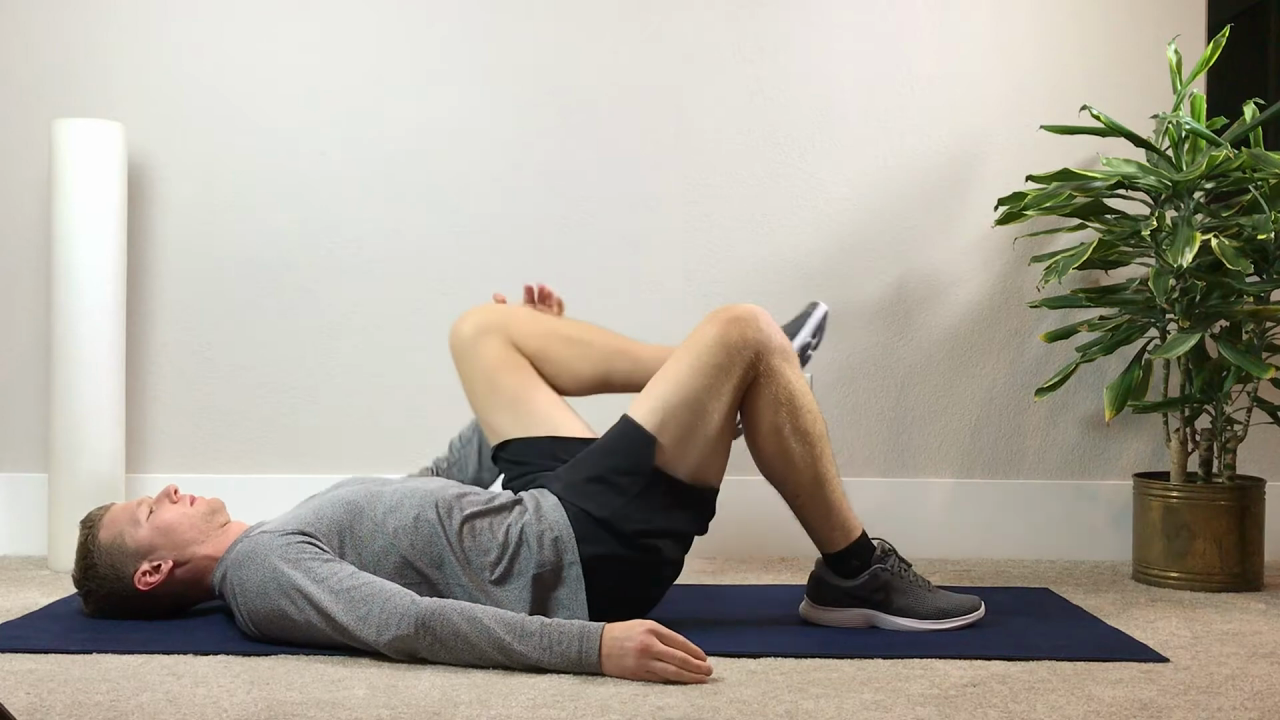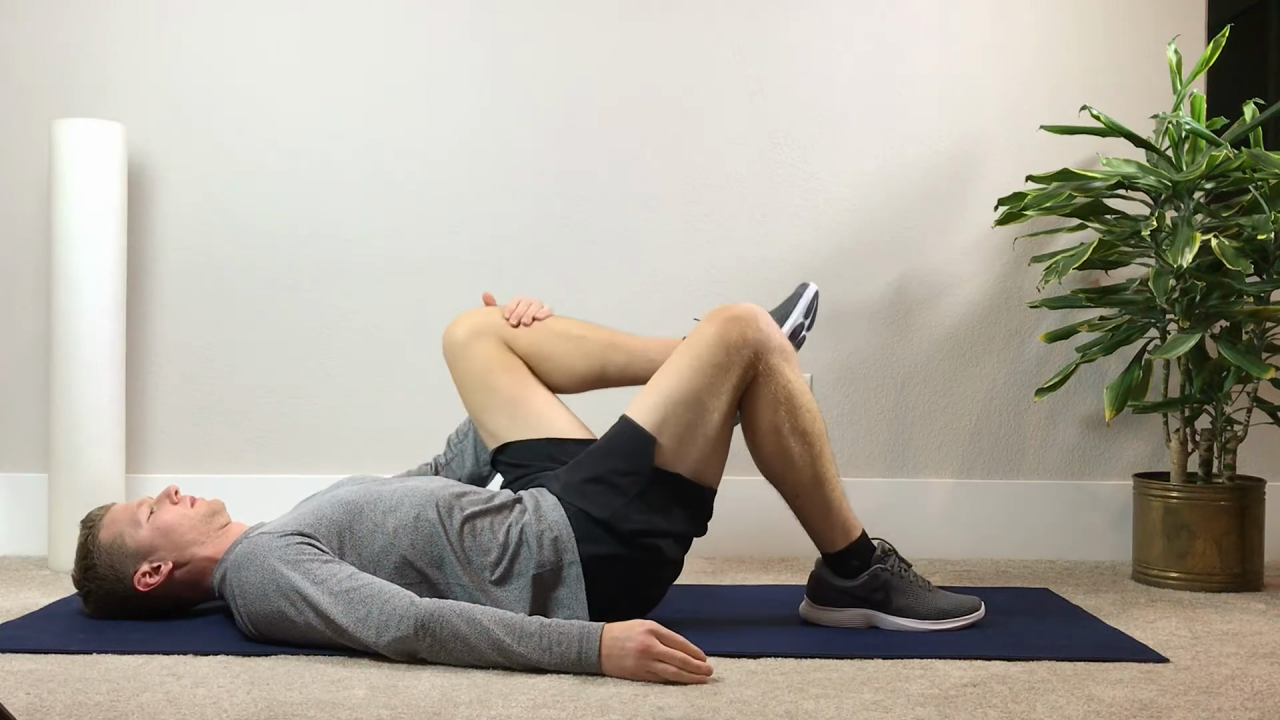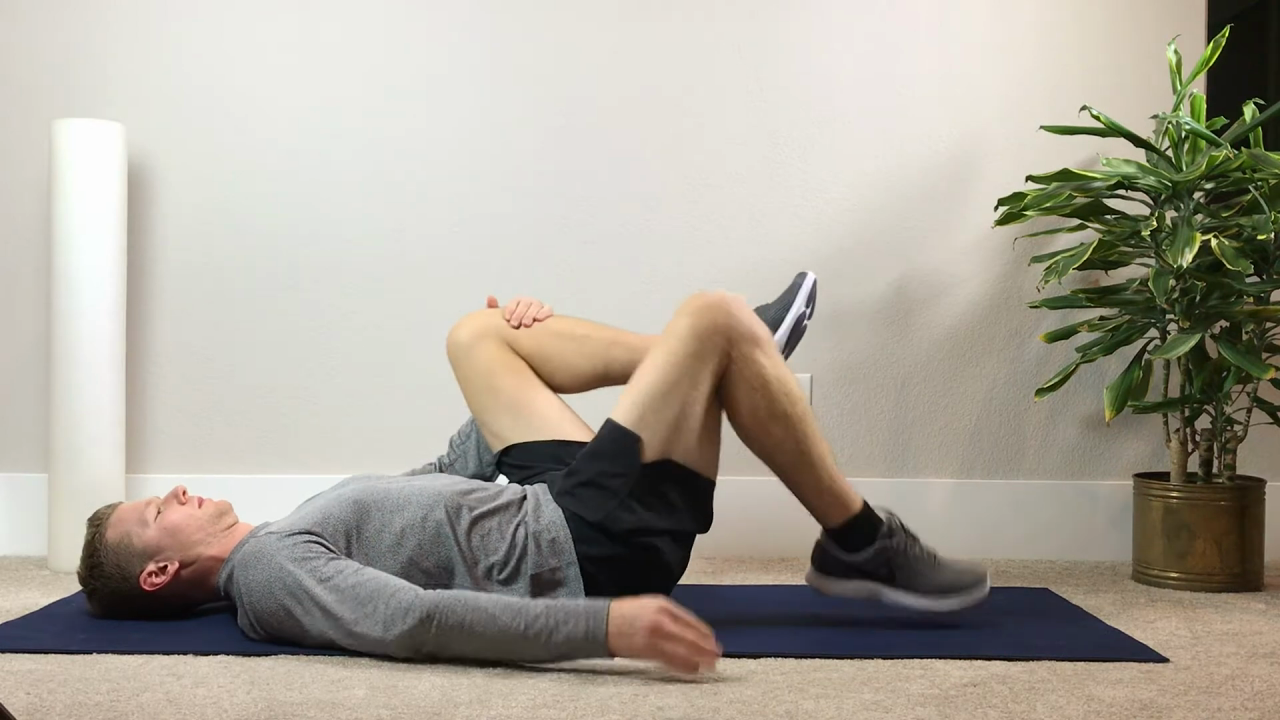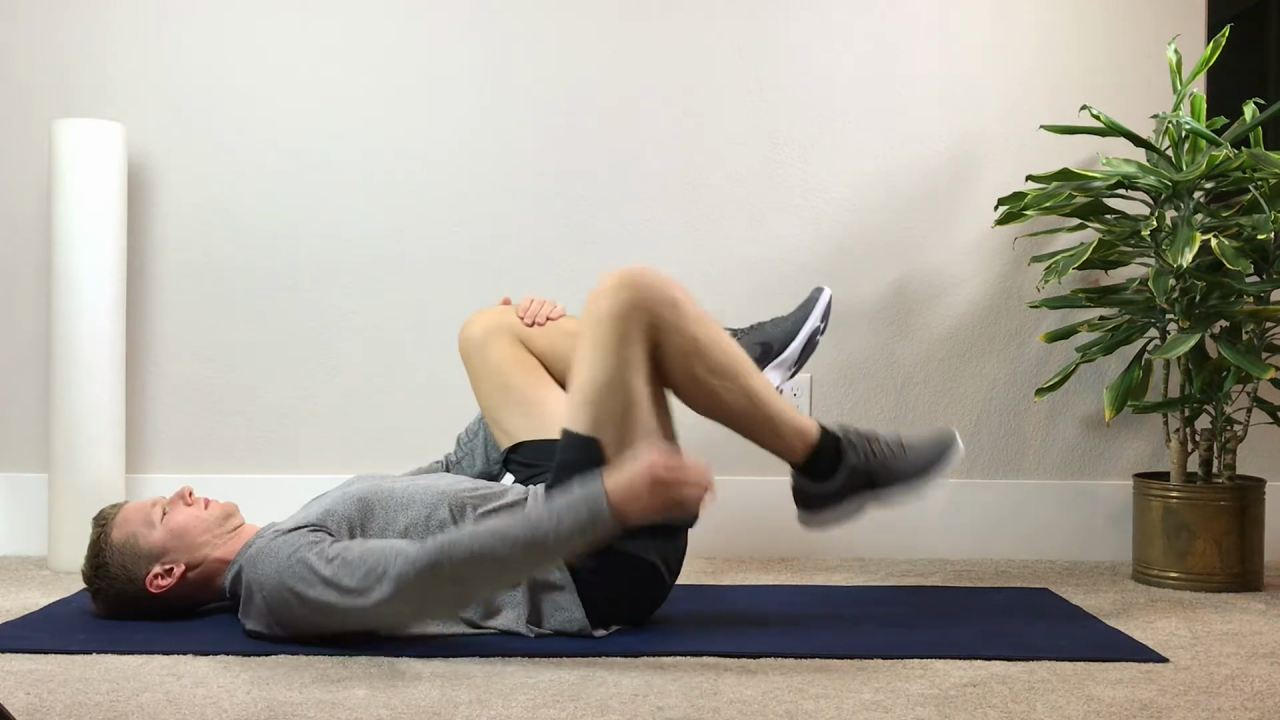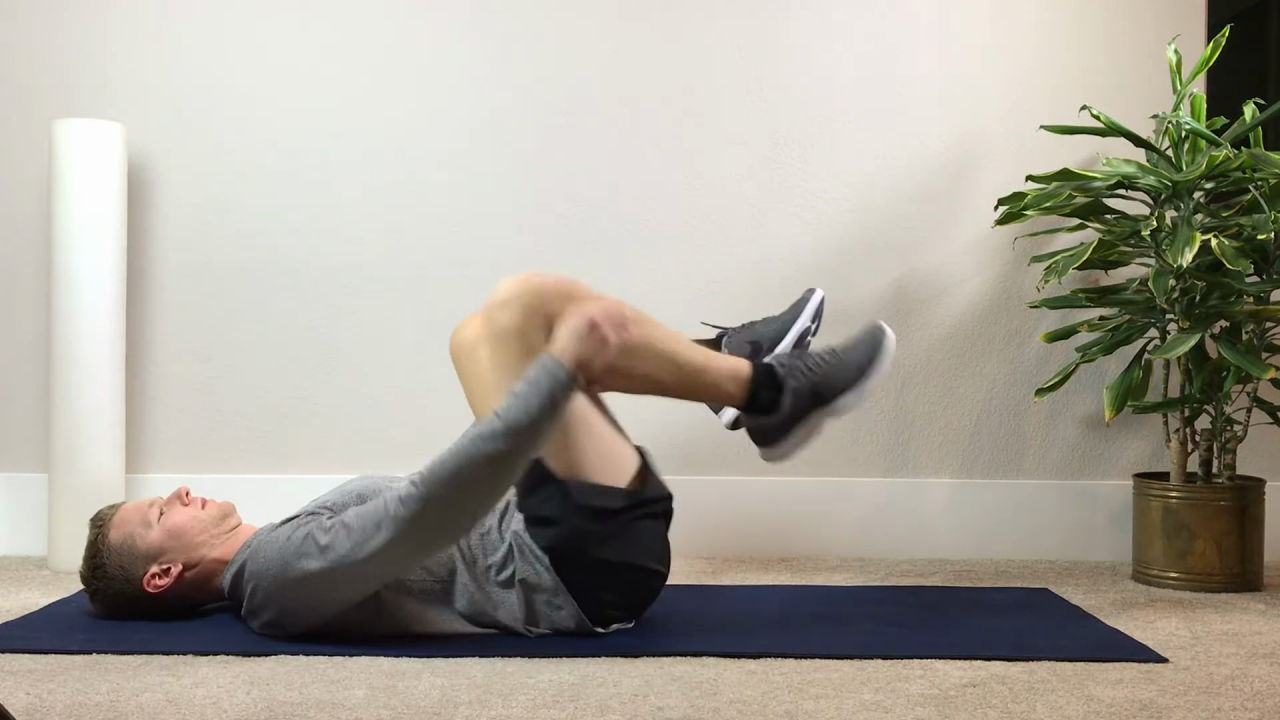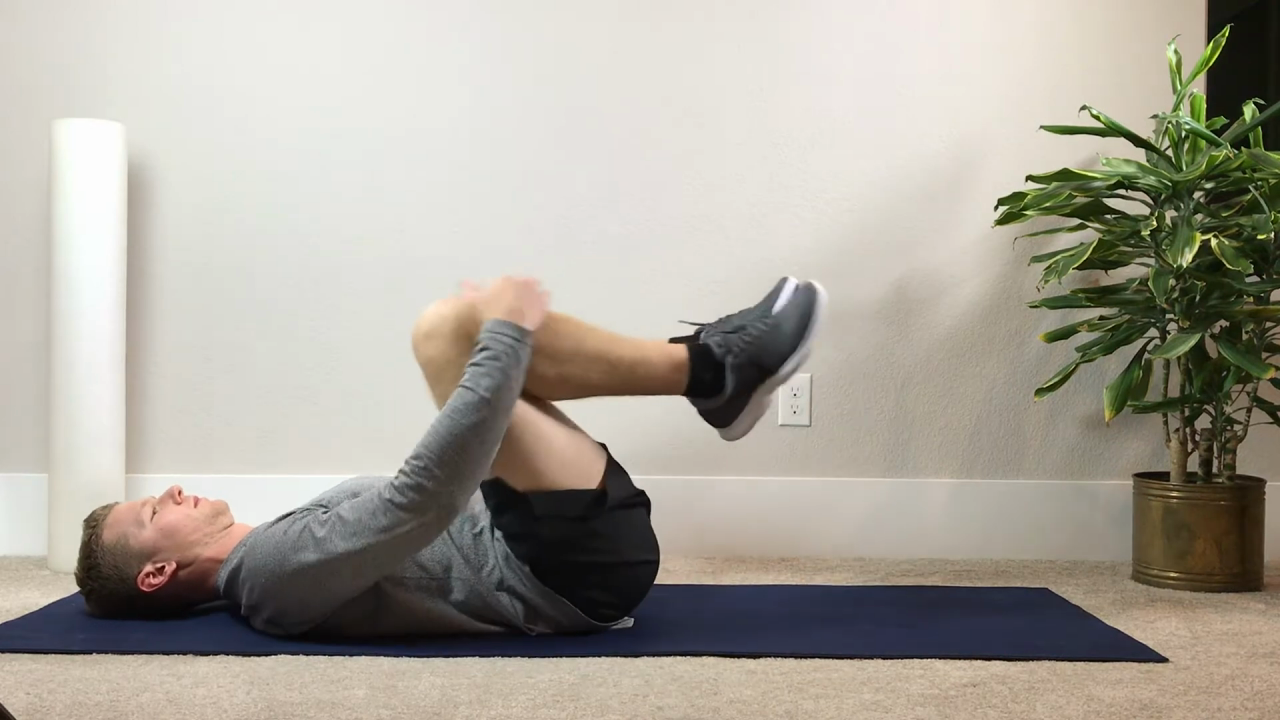
dt=0.2s
person 1, frame 1
left shoulder: (291, 534)
right shoulder: (264, 575)
left elbow: (443, 485)
right elbow: (406, 626)
left wrist: (525, 344)
right wrist: (592, 645)
left hip: (549, 513)
right hip: (587, 553)
left knee: (484, 327)
right knee: (742, 331)
left ankle: (736, 389)
right ankle: (853, 575)
person 1, frame 2
left shoulder: (287, 539)
right shoulder: (261, 575)
left elbow: (440, 483)
right elbow: (407, 627)
left wrist: (518, 352)
right wrist: (593, 644)
left hip: (546, 510)
right hip: (589, 554)
left knee: (474, 332)
right knee: (739, 331)
left ankle: (727, 383)
right ankle: (853, 573)
person 1, frame 3
left shoulder: (288, 545)
right shoulder: (268, 578)
left elbow: (447, 480)
right elbow: (419, 621)
right wrist: (603, 619)
left hip: (548, 514)
right hip: (590, 539)
left knee: (477, 333)
right knee: (712, 313)
left ankle: (734, 373)
right ankle: (856, 541)
person 1, frame 4
left shoulder: (291, 544)
right shoulder: (279, 580)
left elbow: (438, 492)
right elbow: (431, 570)
left wrist: (551, 364)
right wrist: (604, 498)
left hip: (558, 524)
right hip: (597, 571)
left knee: (489, 328)
right knee: (632, 292)
left ankle: (730, 365)
right ankle: (826, 463)
person 1, frame 5
left shoulder: (288, 546)
right shoulder: (281, 575)
left elbow: (447, 494)
right elbow: (430, 509)
left wrist: (539, 367)
right wrist: (558, 366)
left hip: (537, 537)
right hip: (592, 569)
left knee: (482, 335)
right knee: (521, 305)
left ankle: (735, 362)
right ankle: (771, 395)
person 1, frame 6
left shoulder: (283, 547)
right shoulder: (275, 573)
left elbow: (438, 482)
right elbow: (422, 497)
right wrist: (504, 340)
left hip: (569, 552)
right hip: (582, 568)
left knee: (466, 328)
right knee: (449, 327)
left ankle: (706, 361)
right ankle: (713, 373)
